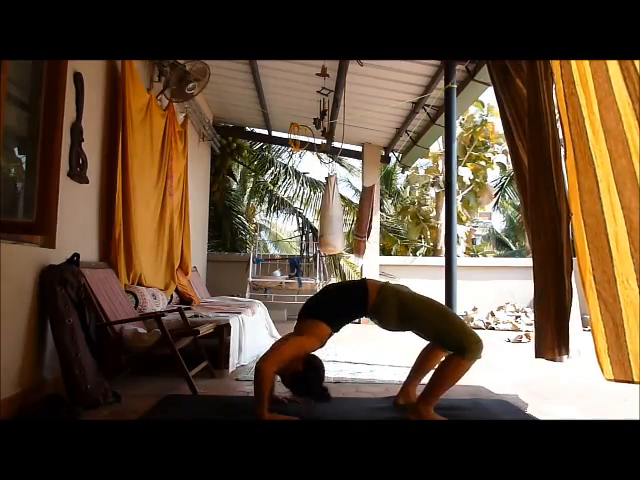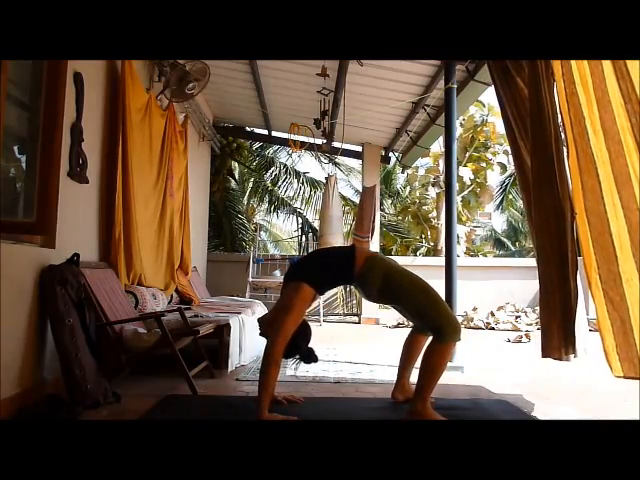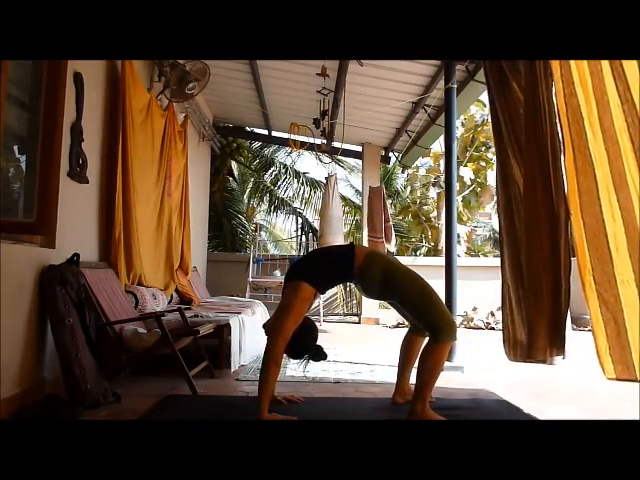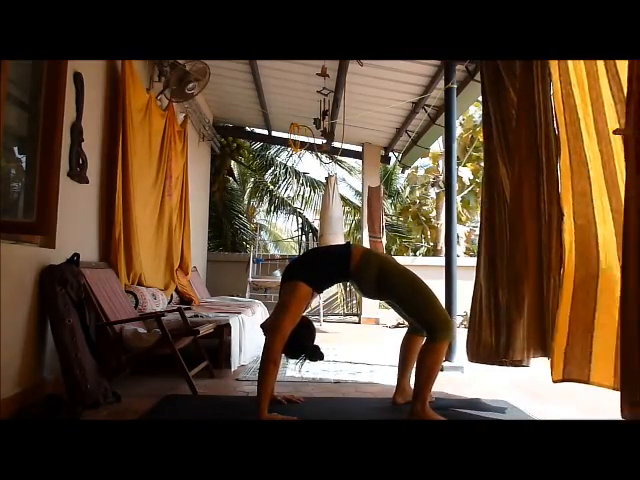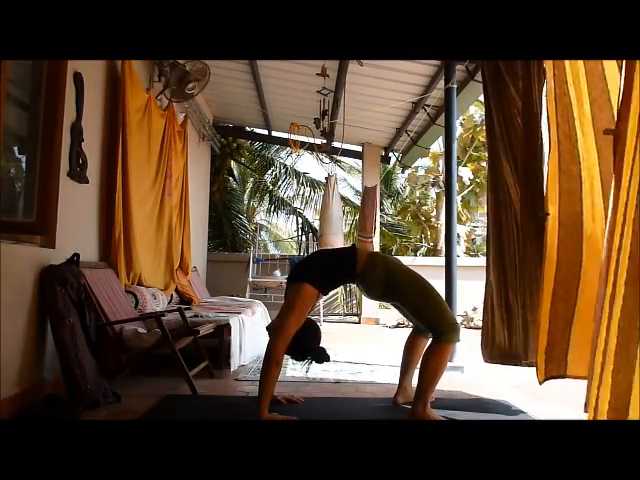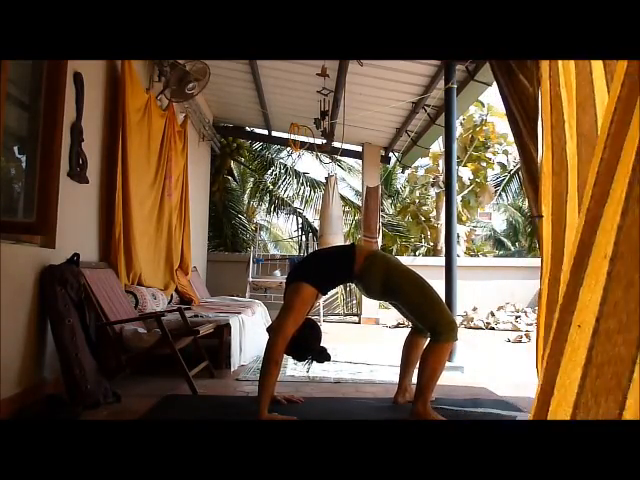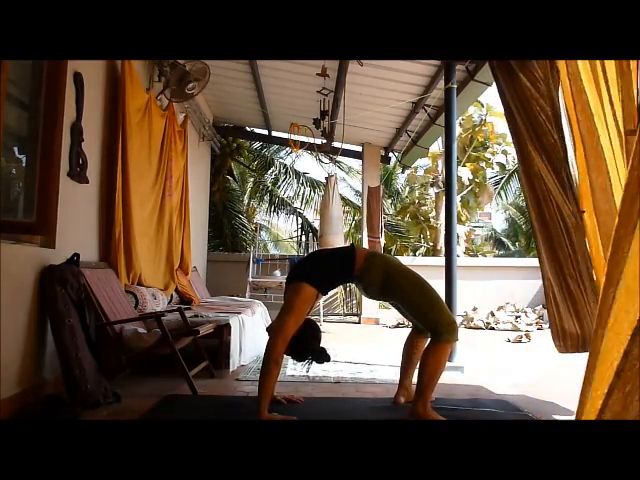
dt=0.7s
person 1, frame 1
left shoulder: (306, 338)
right shoulder: (304, 337)
left elbow: (264, 366)
left wrist: (264, 414)
right wrist: (267, 405)
left hip: (384, 301)
right hip: (384, 300)
person 1, frame 2
left shoulder: (290, 308)
right shoulder: (289, 304)
left elbow: (272, 358)
right elbow: (273, 356)
left wrist: (264, 414)
right wrist: (267, 405)
right hip: (371, 272)
person 1, frame 3
left shoulder: (294, 305)
right shoulder: (293, 302)
left elbow: (273, 355)
right elbow: (274, 353)
left wrist: (263, 414)
right wrist: (267, 404)
right hip: (372, 270)
person 1, frame 4
left shoulder: (291, 303)
right shoulder: (291, 301)
left elbow: (271, 357)
right elbow: (273, 354)
left wrist: (263, 413)
right wrist: (267, 404)
right hip: (368, 270)
person 1, frame 5
left shoulder: (297, 304)
left elbow: (274, 356)
right elbow: (275, 353)
left wrist: (263, 414)
right wrist: (267, 404)
right hip: (373, 272)
person 1, frame 6
left shoulder: (296, 304)
left elbow: (273, 356)
right elbow: (275, 352)
left wrist: (263, 413)
right wrist: (267, 404)
right hip: (373, 271)
person 1, frame 7
left shoulder: (296, 303)
left elbow: (273, 356)
right elbow: (274, 354)
left wrist: (263, 414)
right wrist: (267, 404)
right hip: (373, 272)
